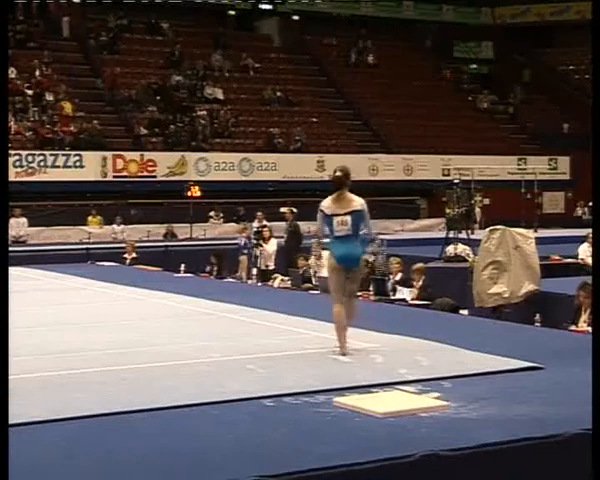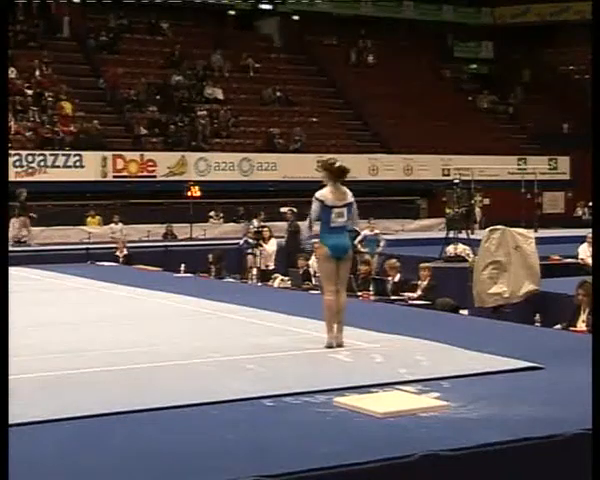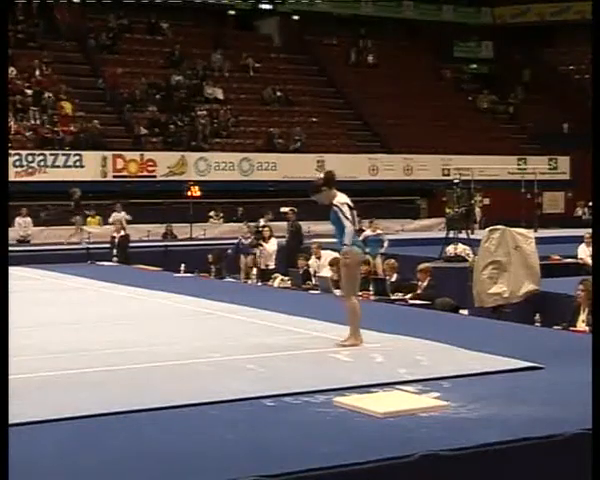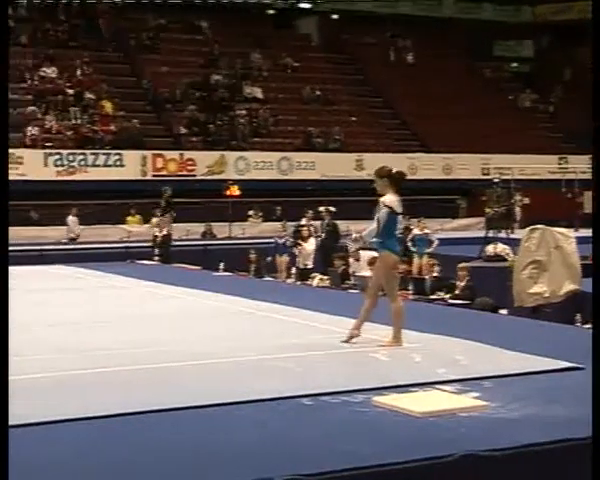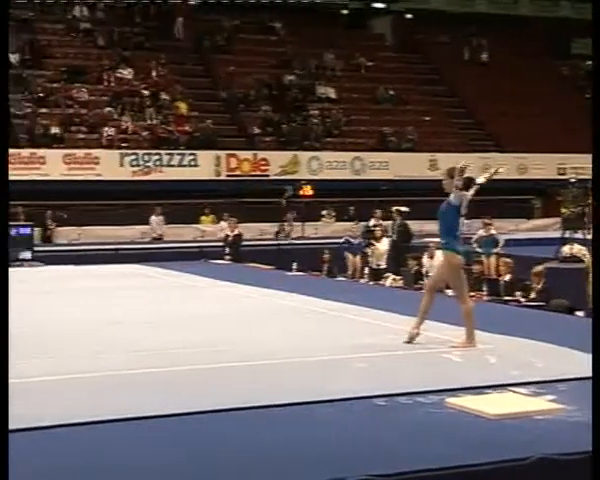
dt=1s
person 1, frame 1
left shoulder: (325, 204)
right shoulder: (360, 202)
left elbow: (320, 231)
right elbow: (368, 229)
right wrist: (364, 245)
left hip: (337, 255)
right hip: (355, 253)
left knee: (338, 301)
right knee: (350, 298)
left ankle: (343, 345)
right ankle: (343, 339)
person 1, frame 2
left shoulder: (321, 195)
right shoulder: (348, 194)
left elbow: (312, 219)
right elbow: (354, 219)
left wrist: (308, 232)
left hip: (327, 244)
right hip: (345, 244)
left knee: (329, 291)
right knee: (341, 290)
left ankle: (330, 335)
right ankle: (339, 334)
person 1, frame 3
left shoulder: (338, 203)
right shoulder: (340, 200)
left elbow: (349, 226)
left wrist: (345, 249)
left hip: (351, 249)
right hip: (352, 249)
left knee: (349, 294)
right knee: (350, 294)
left ankle: (355, 336)
right ankle: (354, 335)
person 1, frame 4
left shoulder: (385, 201)
right shoulder: (395, 200)
left elbow: (377, 227)
left wrist: (360, 237)
right wrist: (364, 237)
left hip: (387, 251)
right hip: (389, 249)
left knee: (393, 296)
right knee: (372, 291)
left ankle: (396, 338)
right ankle: (356, 328)
person 1, frame 5
left shoulder: (456, 198)
right shoulder: (457, 198)
left elbow: (460, 187)
right elbow: (475, 185)
left wrist: (459, 175)
right wrist: (489, 174)
left hip: (452, 251)
right hip: (449, 250)
left knee: (462, 297)
right knee: (430, 288)
left ankle: (470, 339)
right ankle: (416, 327)
